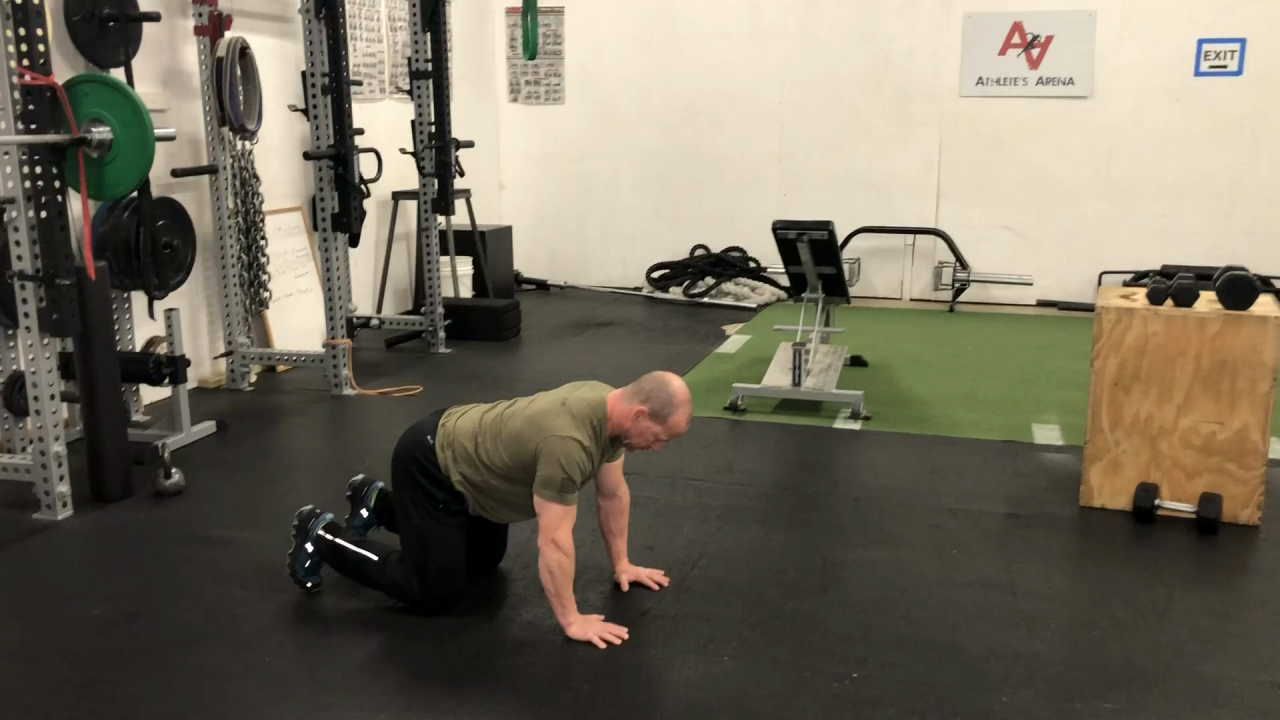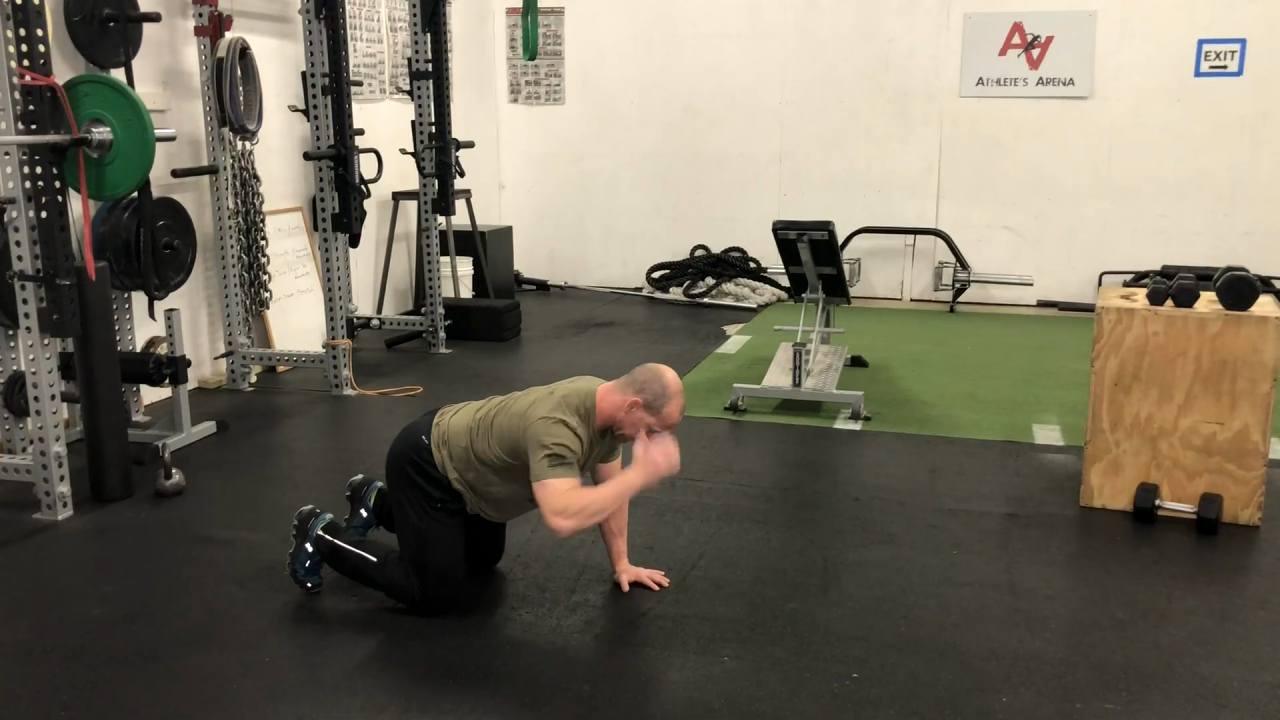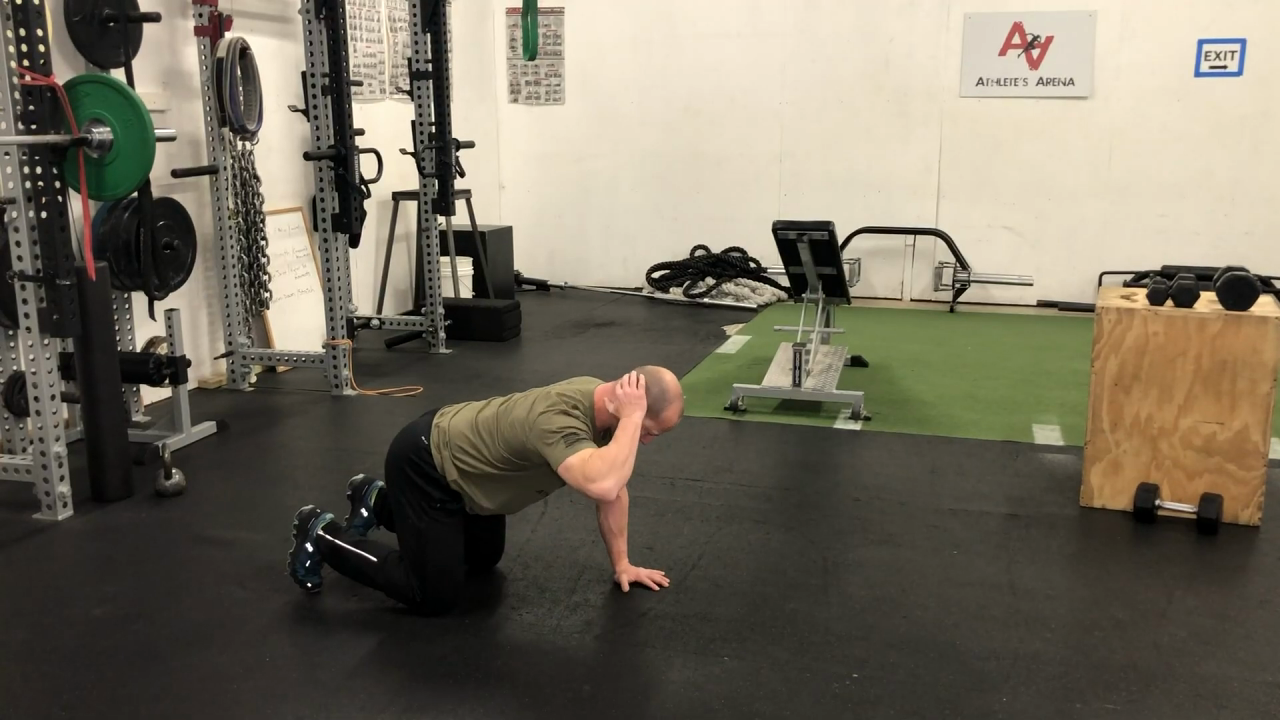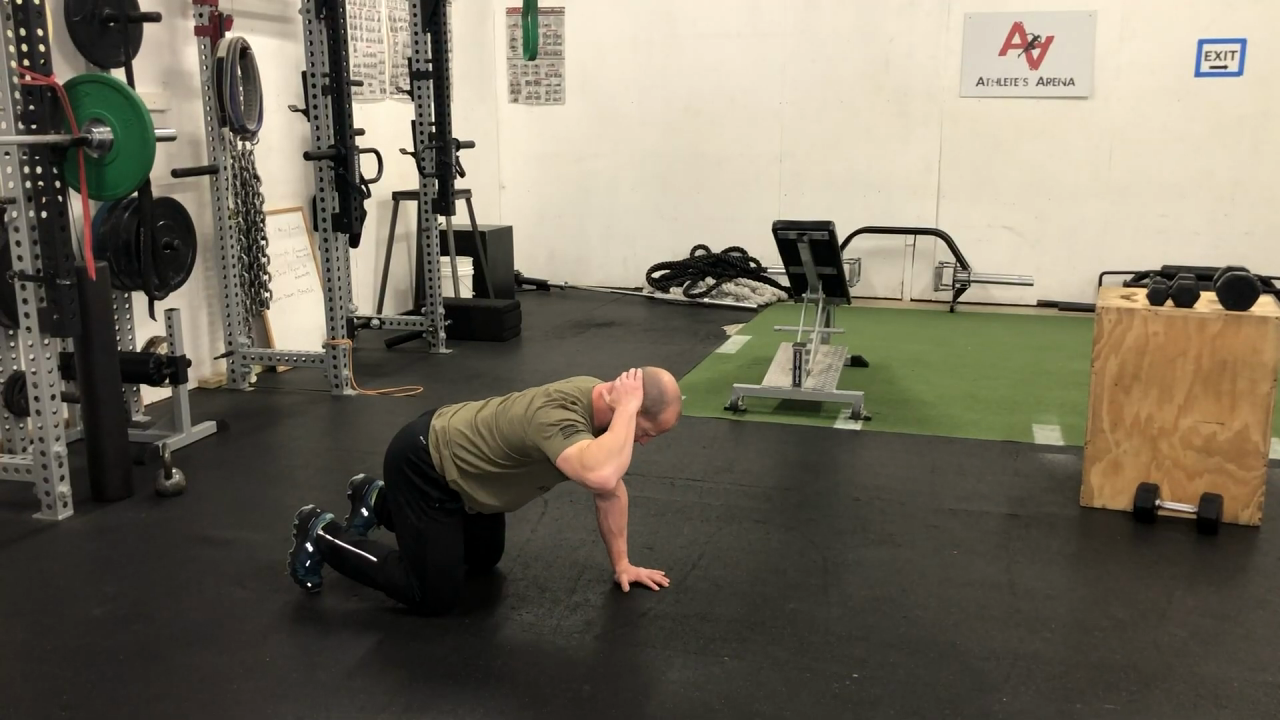
dt=0.5s
person 1, frame 1
left shoulder: (609, 406)
right shoulder: (568, 440)
left elbow: (612, 494)
right elbow: (554, 541)
left wrist: (622, 563)
right wrist: (571, 620)
left hip: (465, 454)
right hip: (430, 463)
left knee: (484, 562)
right knee: (435, 595)
left ankle: (378, 501)
right ankle: (324, 538)
person 1, frame 2
left shoulder: (606, 407)
right shoulder: (557, 426)
left elbow: (607, 488)
right elbow: (562, 517)
left wrist: (621, 563)
right wrist: (640, 474)
left hip: (461, 454)
right hip: (426, 462)
left knee: (483, 559)
right knee: (434, 594)
left ankle: (376, 501)
right ankle: (323, 537)
person 1, frame 3
left shoulder: (602, 403)
right shoulder: (560, 420)
left elbow: (613, 490)
right elbow: (602, 486)
left wrist: (621, 563)
right wrist: (631, 418)
left hip: (459, 451)
right hip: (424, 461)
left knee: (483, 558)
right knee: (434, 595)
left ankle: (379, 501)
right ankle: (323, 538)
person 1, frame 4
left shoulder: (601, 403)
right shoulder: (559, 415)
left elbow: (611, 488)
right elbow: (602, 478)
left wrist: (622, 563)
right wrist: (627, 409)
left hip: (458, 452)
right hip: (423, 461)
left knee: (484, 558)
right knee: (434, 595)
left ankle: (378, 500)
right ankle: (323, 536)
